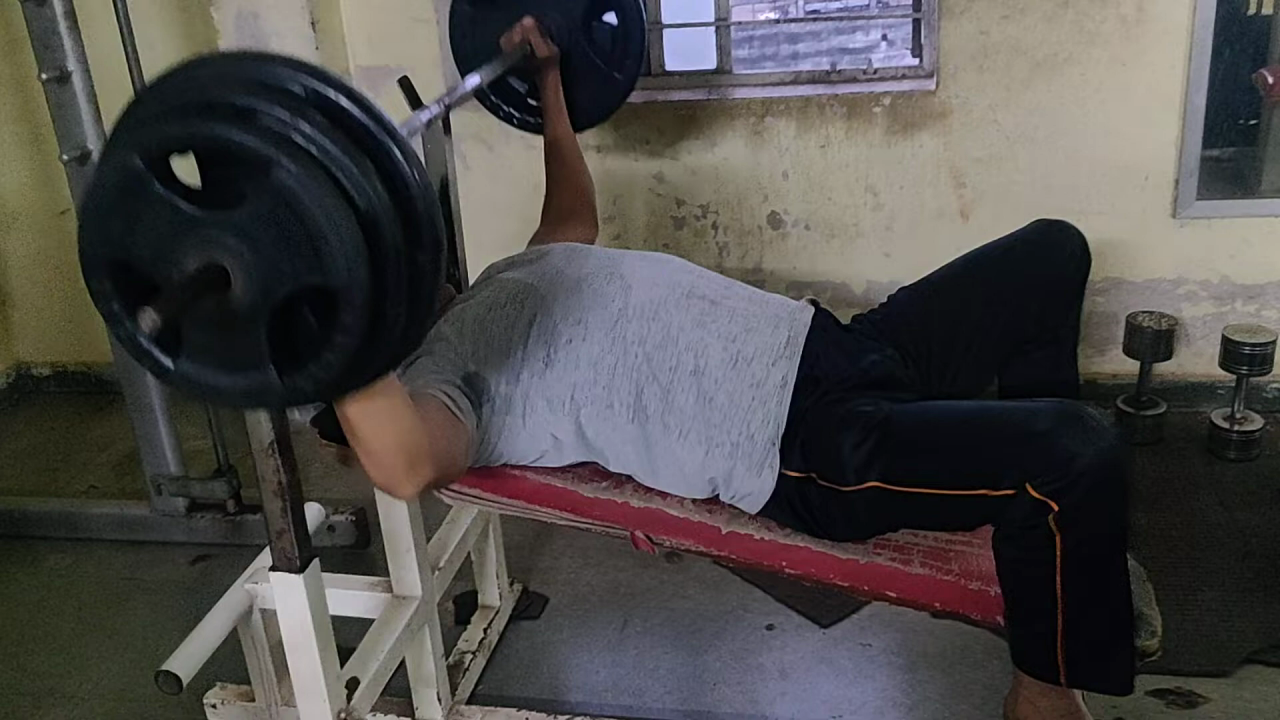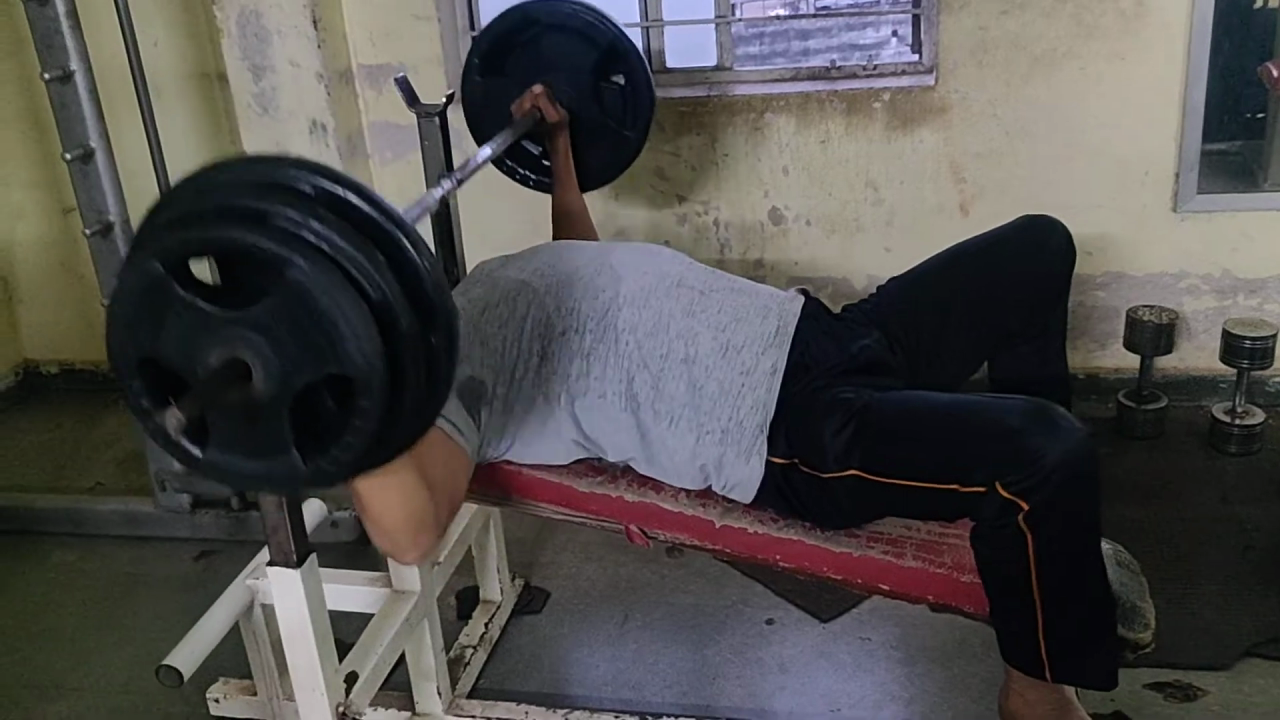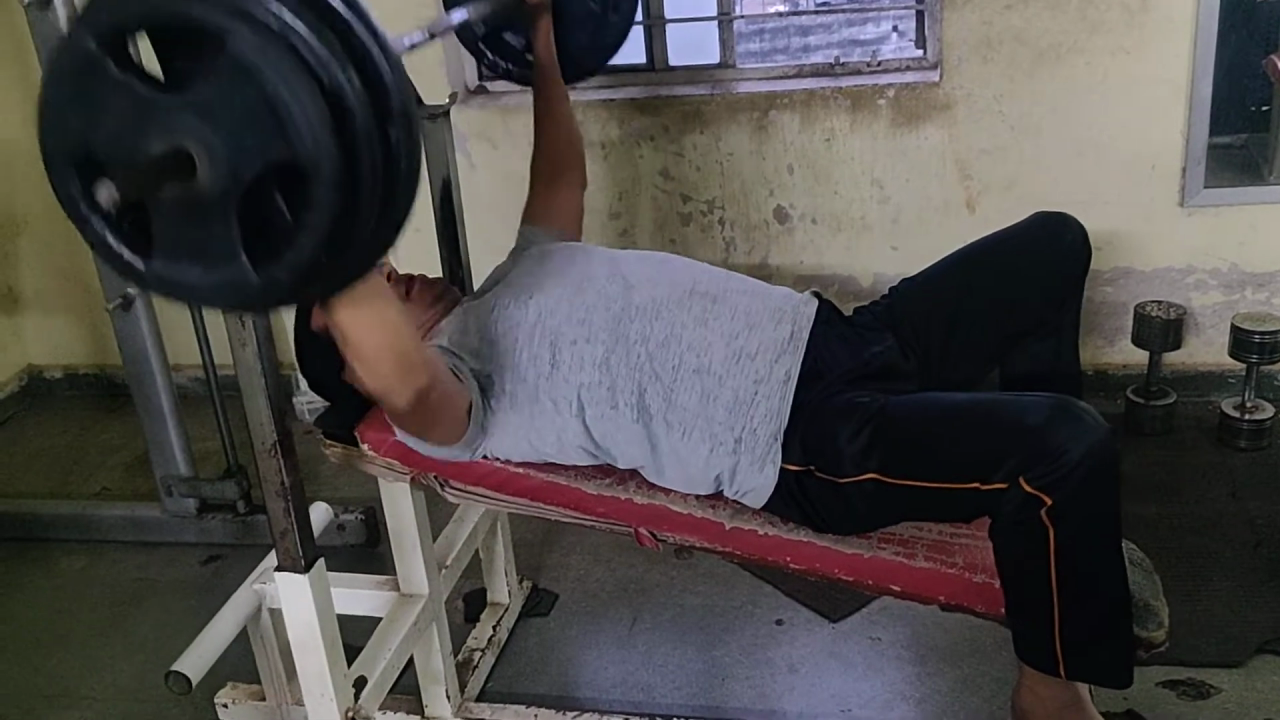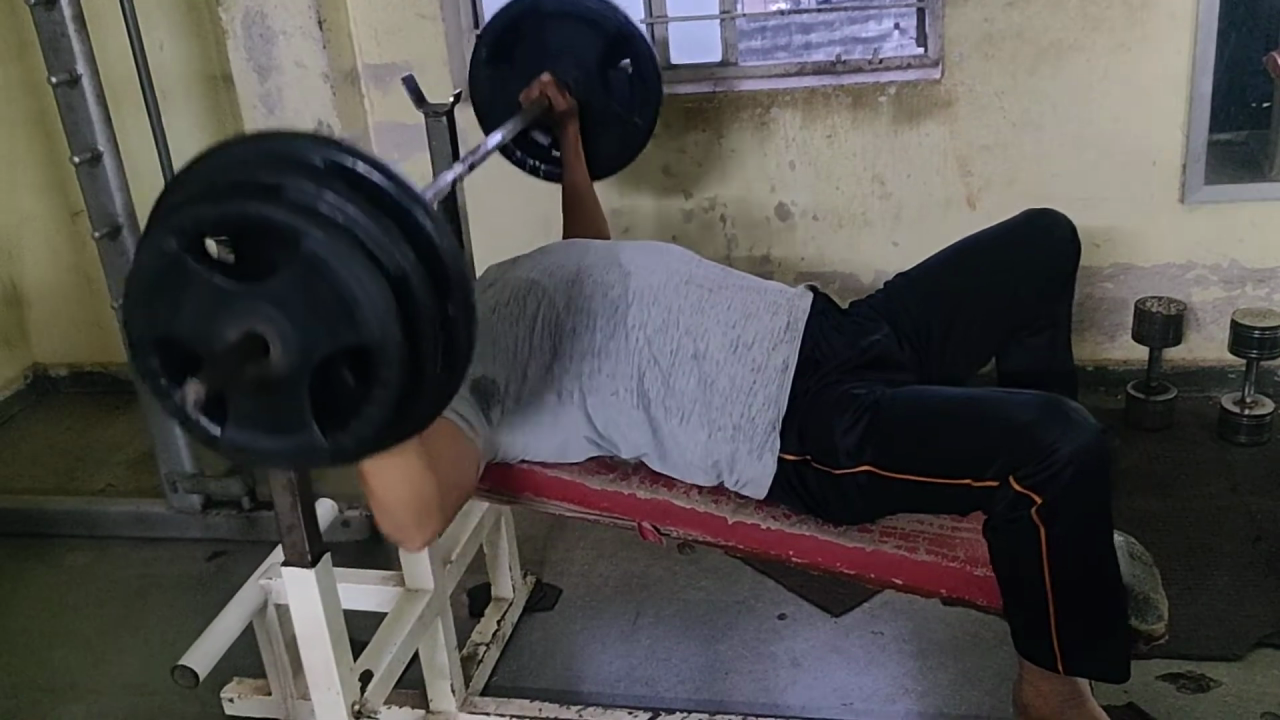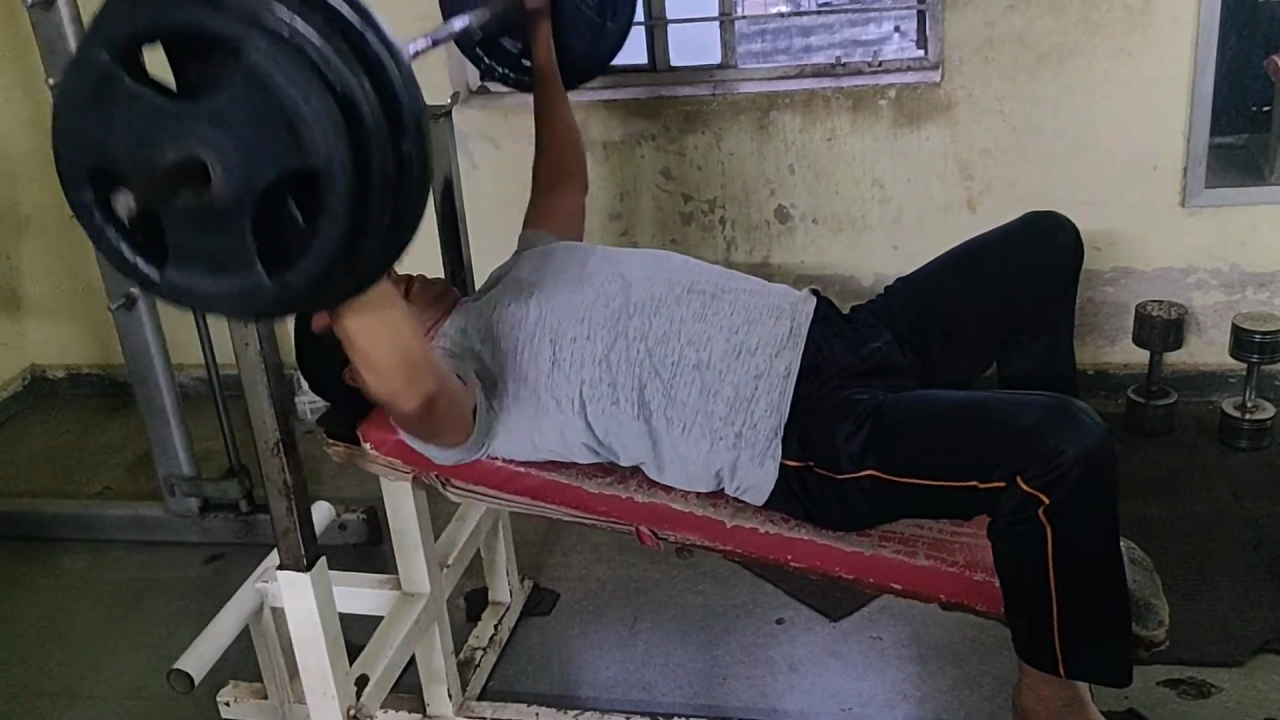
dt=1s
person 1, frame 1
left shoulder: (501, 285)
right shoulder: (437, 376)
left elbow: (576, 221)
right elbow: (407, 465)
left wrist: (549, 80)
left hip: (830, 351)
right hip: (810, 447)
left knee: (1050, 253)
right knee: (1079, 452)
left ankle: (1037, 514)
person 1, frame 2
left shoulder: (480, 292)
left elbow: (578, 274)
right elbow: (412, 530)
left wrist: (558, 139)
left hip: (818, 340)
right hip: (797, 433)
left knee: (1037, 248)
right knee: (1051, 451)
left ankle: (1040, 528)
person 1, frame 3
left shoulder: (510, 289)
right shoulder: (445, 384)
left elbow: (562, 183)
right elbow: (398, 378)
left hip: (833, 343)
right hip: (811, 440)
left knee: (1051, 245)
right knee: (1071, 446)
left ankle: (1053, 529)
person 1, frame 4
left shoulder: (486, 300)
left elbow: (587, 269)
right elbow: (416, 514)
left wrist: (568, 129)
left hip: (826, 333)
right hip: (807, 429)
left knee: (1042, 242)
right knee: (1063, 443)
left ankle: (1049, 521)
person 1, frame 5
left shoulder: (510, 292)
right shoulder: (455, 383)
left elbow: (564, 185)
right elbow: (408, 388)
left hip: (830, 340)
right hip: (808, 437)
left knee: (1045, 243)
right knee: (1070, 444)
left ankle: (1050, 523)
